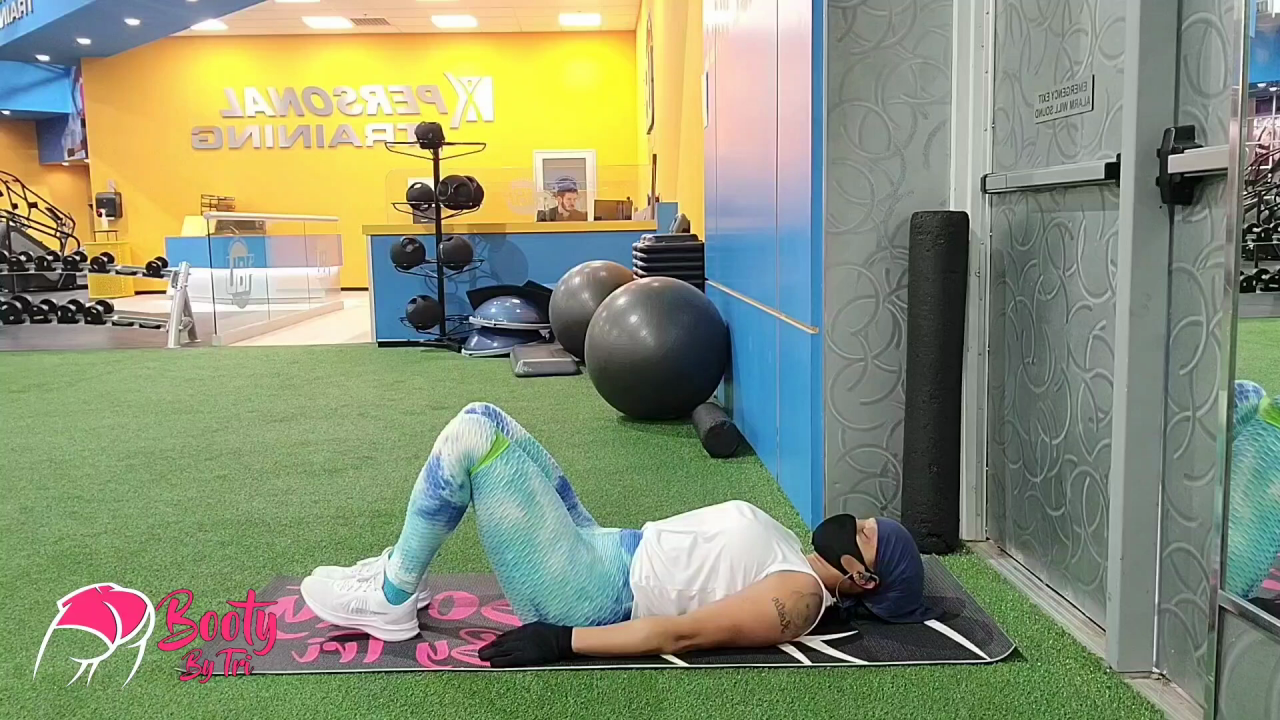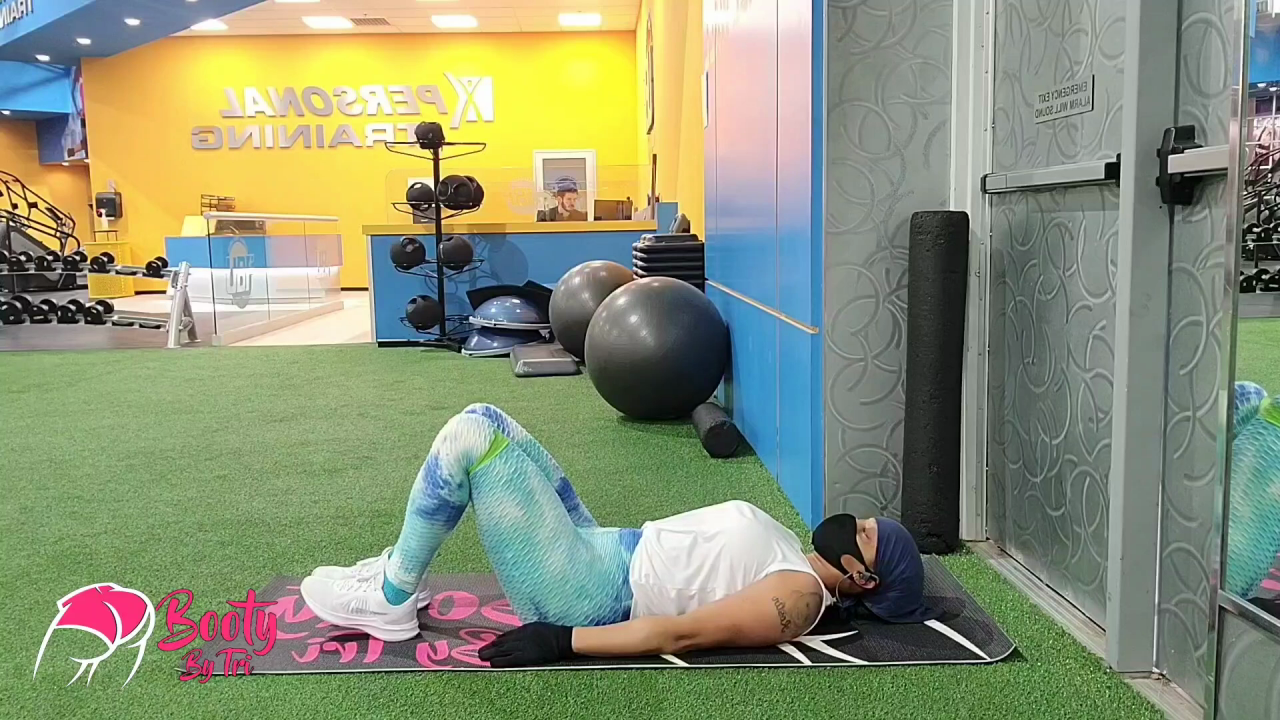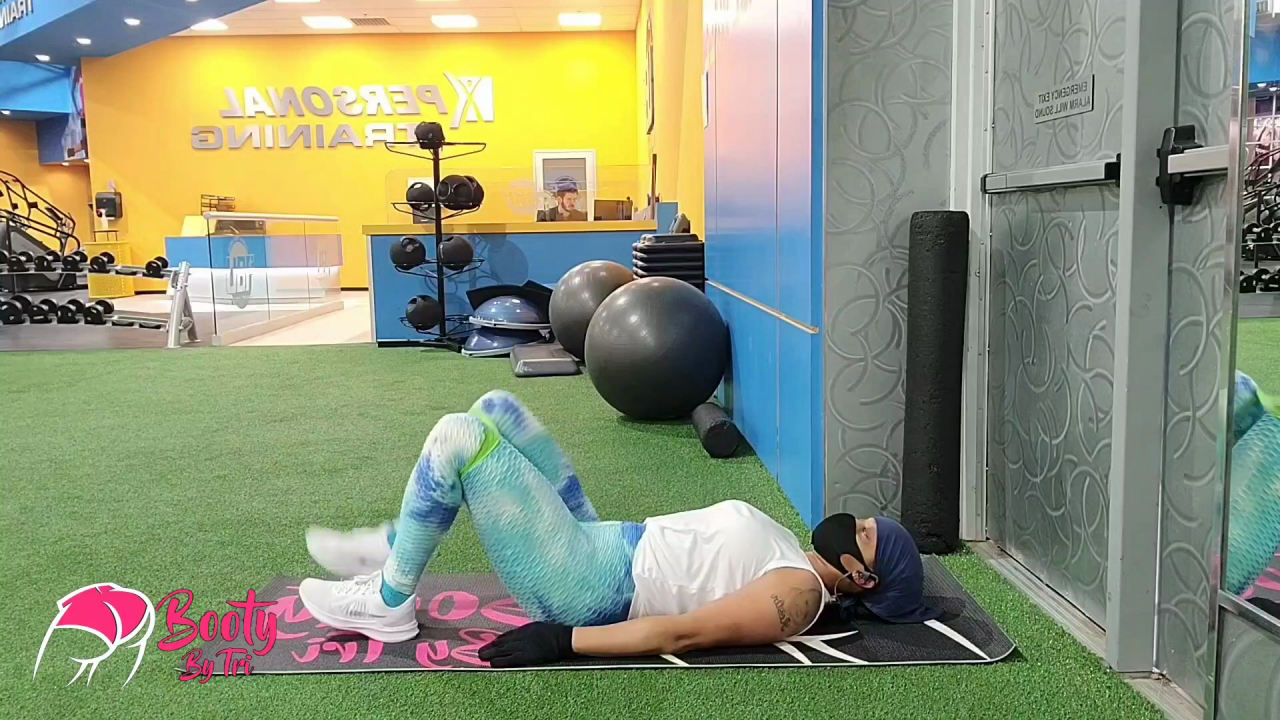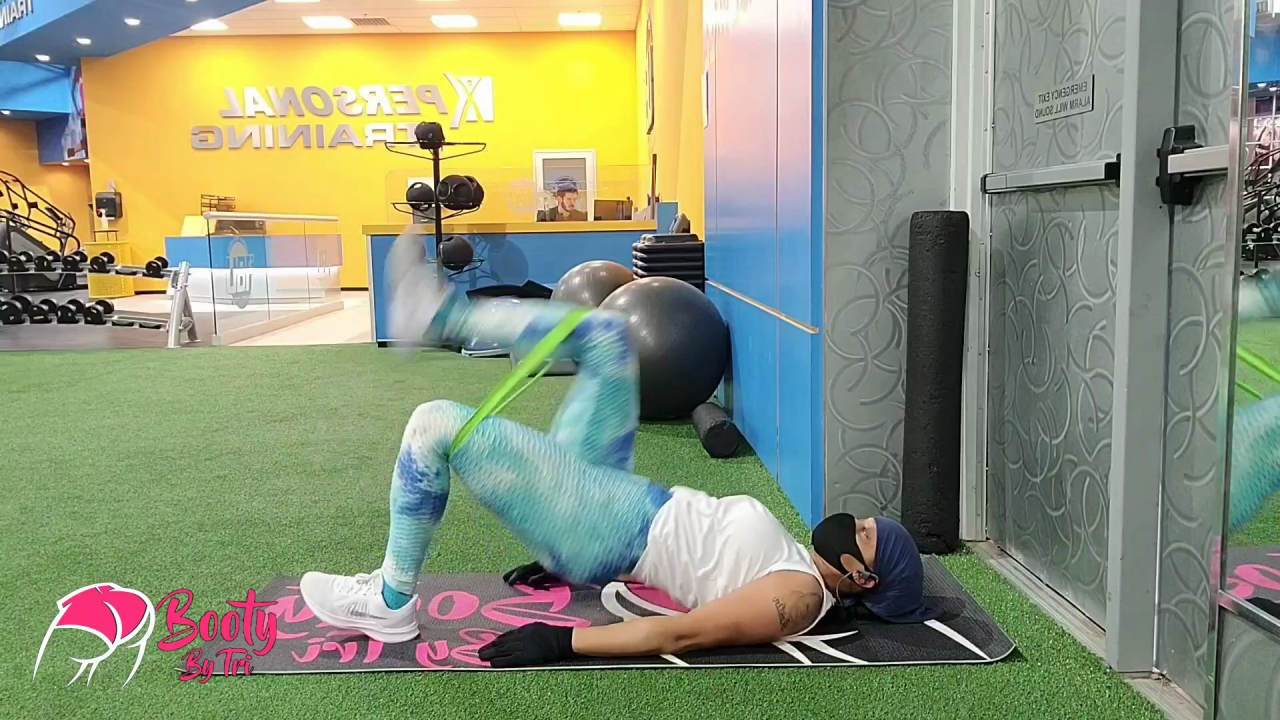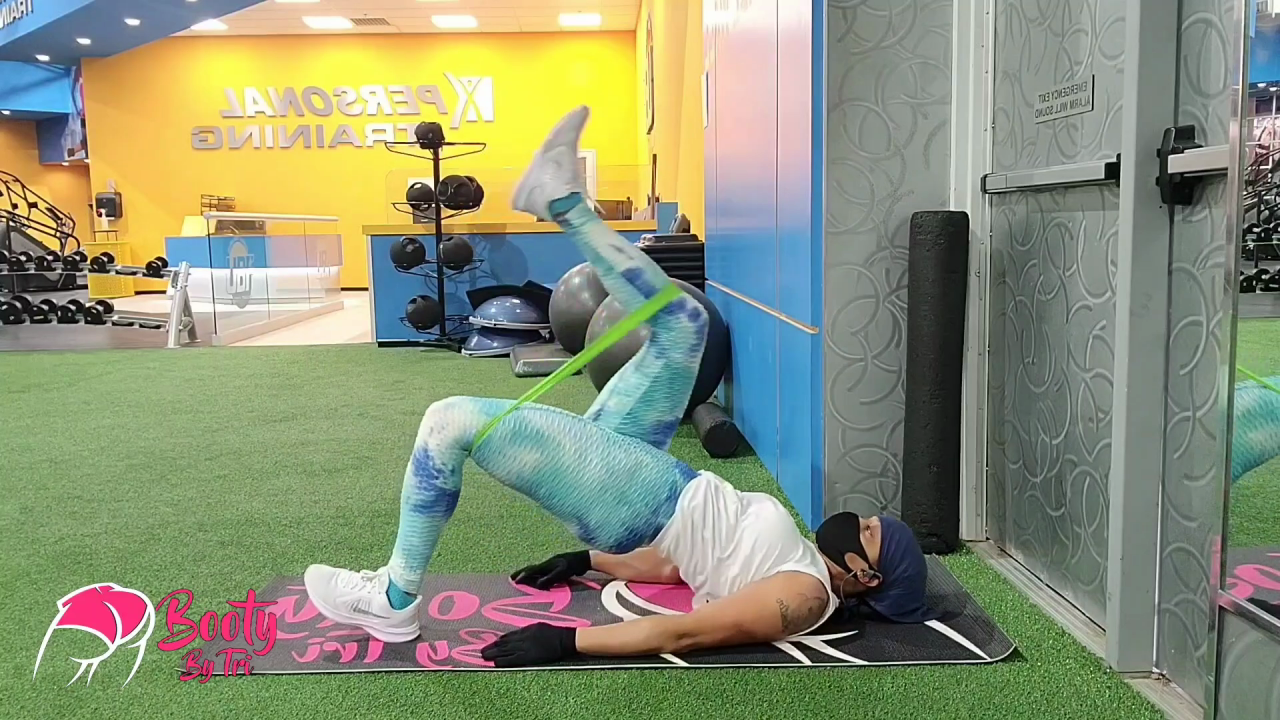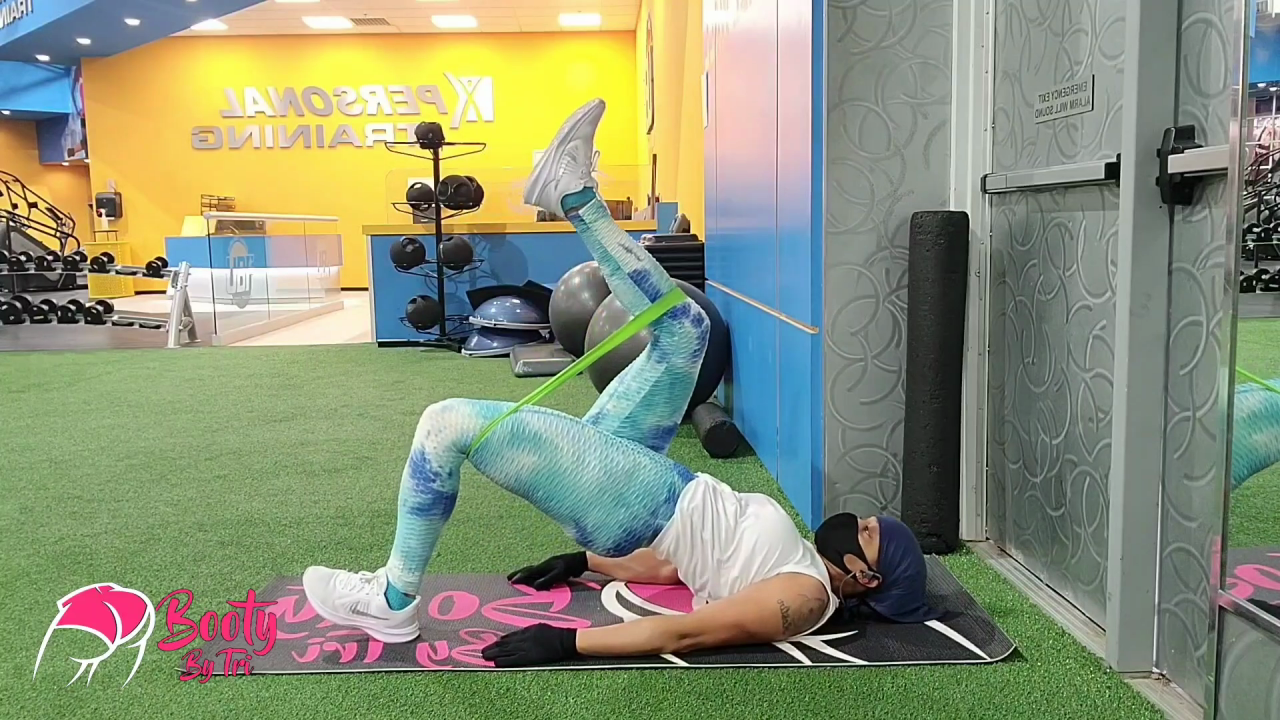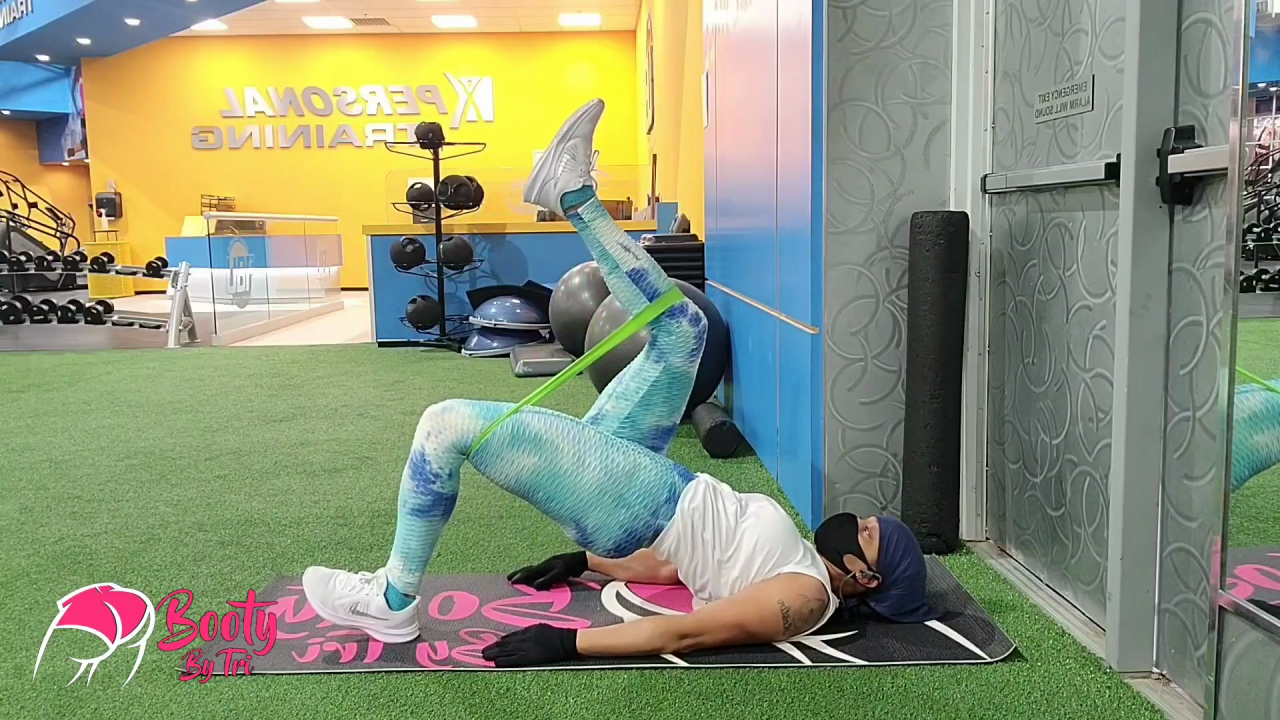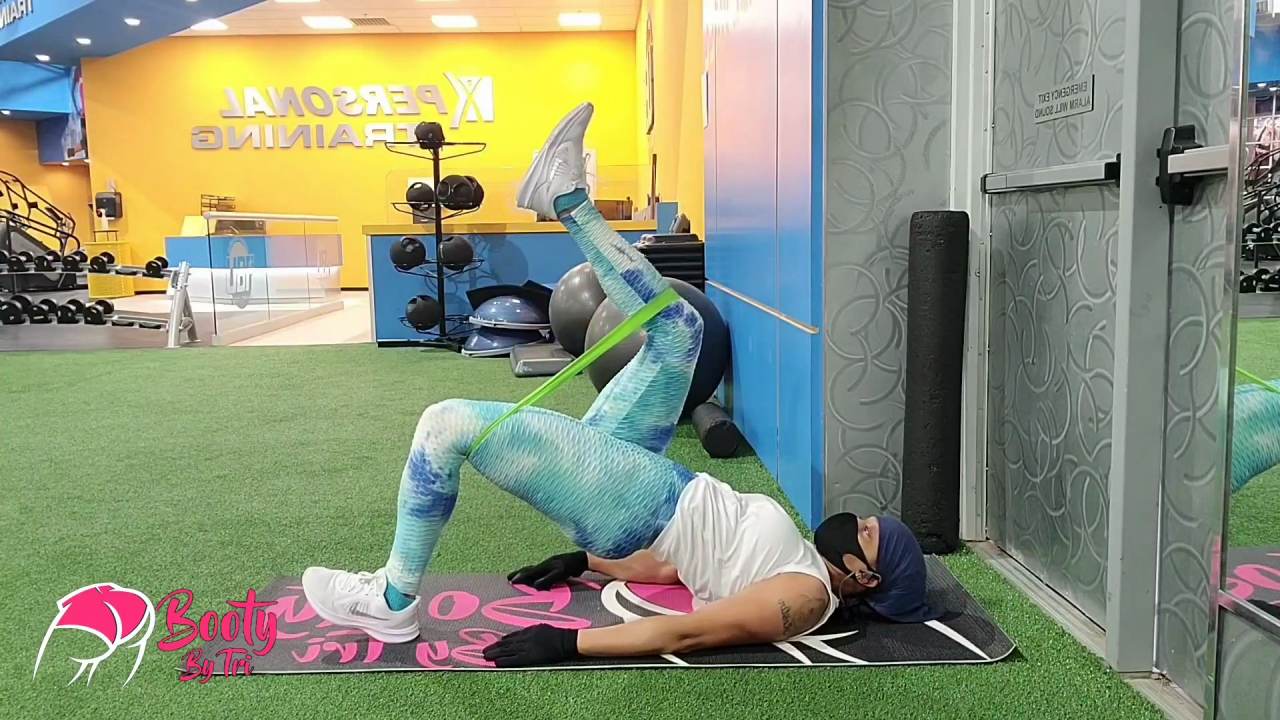
dt=0.3s
person 1, frame 1
left shoulder: (796, 600)
right shoulder: (786, 553)
left elbow: (678, 633)
left wrist: (561, 641)
left hip: (579, 590)
right hip: (600, 549)
left knee: (470, 437)
right knee: (484, 418)
left ankle: (389, 601)
right ankle: (402, 565)
person 1, frame 2
left shoulder: (796, 600)
right shoulder: (786, 555)
left elbow: (679, 633)
left wrist: (562, 642)
left hip: (580, 591)
right hip: (601, 549)
left knee: (468, 437)
right knee: (483, 420)
left ankle: (390, 600)
right ankle: (401, 565)
person 1, frame 3
left shoulder: (797, 597)
right shoulder: (789, 556)
left elbow: (681, 631)
left wrist: (562, 641)
left hip: (584, 583)
right hip: (604, 547)
left knee: (455, 438)
right knee: (498, 411)
left ankle: (387, 605)
right ankle: (395, 547)
person 1, frame 4
left shoulder: (797, 597)
right shoulder: (795, 563)
left elbow: (679, 630)
left wrist: (563, 640)
left hip: (604, 532)
right hip: (626, 501)
left knee: (435, 426)
right knee: (606, 332)
left ankle: (390, 607)
right ankle: (435, 312)
person 1, frame 5
left shoulder: (804, 597)
right shoulder: (802, 561)
left elbow: (681, 634)
left wrist: (566, 640)
right wrist: (587, 559)
left hip: (630, 497)
right hip: (636, 480)
left knee: (449, 421)
right knee: (683, 321)
left ankle: (393, 602)
right ankle: (561, 199)
person 1, frame 6
left shoulder: (805, 598)
right shoulder: (798, 560)
left elbow: (680, 633)
left wrist: (566, 641)
right wrist: (583, 562)
left hip: (632, 502)
right hip: (638, 482)
left knee: (447, 424)
right knee: (685, 326)
left ankle: (391, 603)
right ankle: (573, 194)
person 1, frame 7
left shoulder: (804, 599)
right shoulder: (798, 560)
left elbow: (682, 634)
left wrist: (567, 642)
right wrist: (585, 560)
left hip: (626, 500)
right hip: (632, 483)
left knee: (446, 425)
right knee: (682, 327)
left ankle: (391, 604)
right ankle: (572, 193)
person 1, frame 8
left shoulder: (806, 599)
right shoulder: (798, 561)
left elbow: (683, 633)
left wrist: (567, 642)
right wrist: (584, 561)
left hip: (629, 502)
right hip: (630, 477)
left knee: (446, 424)
right knee: (678, 326)
left ankle: (392, 604)
right ankle: (566, 199)
